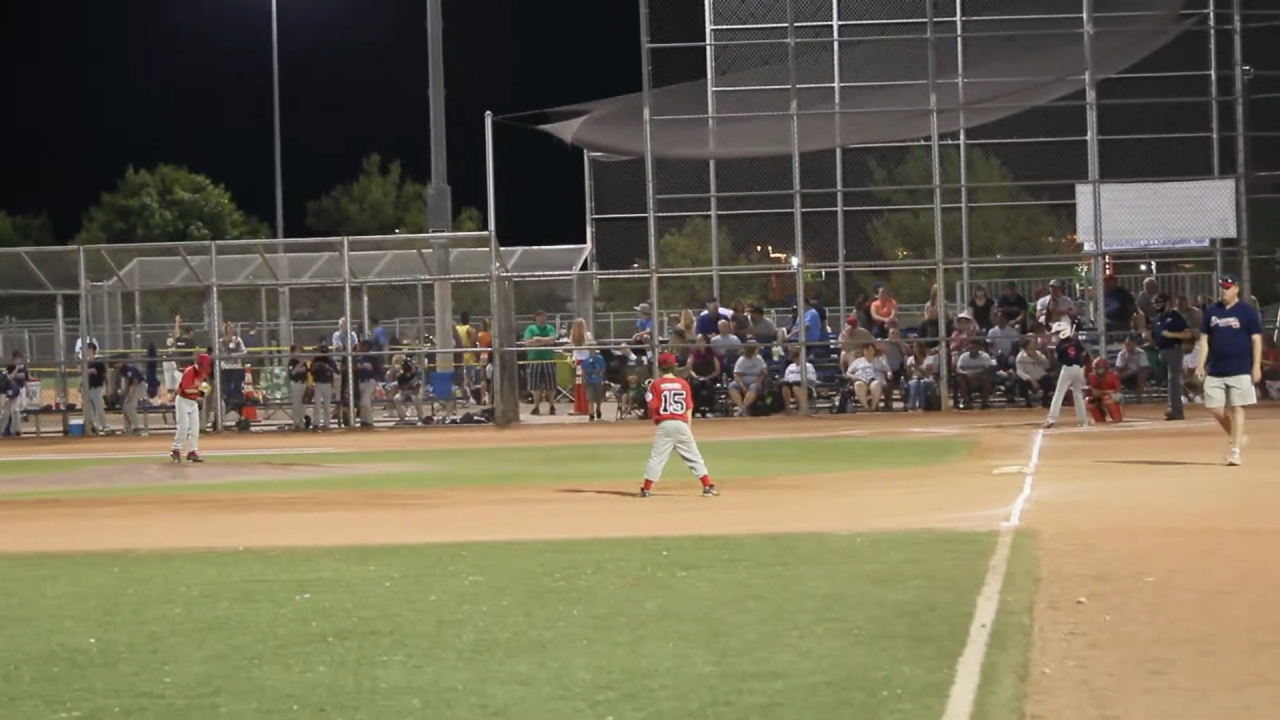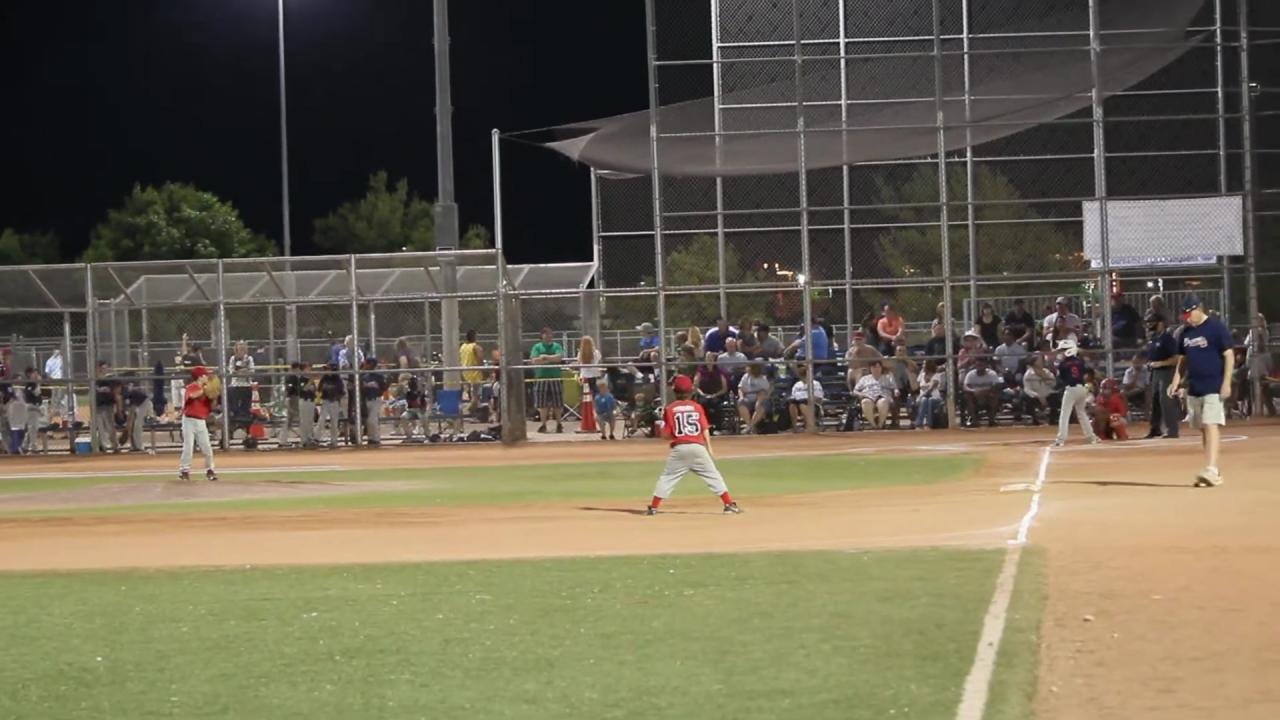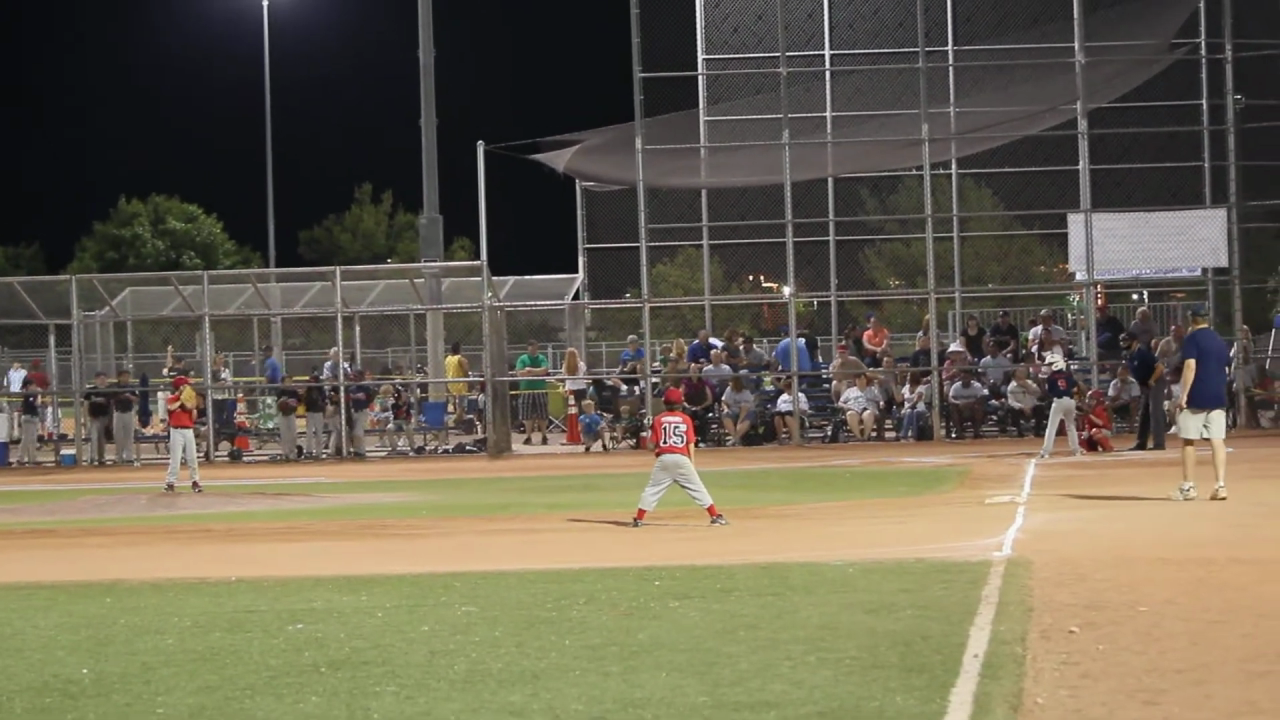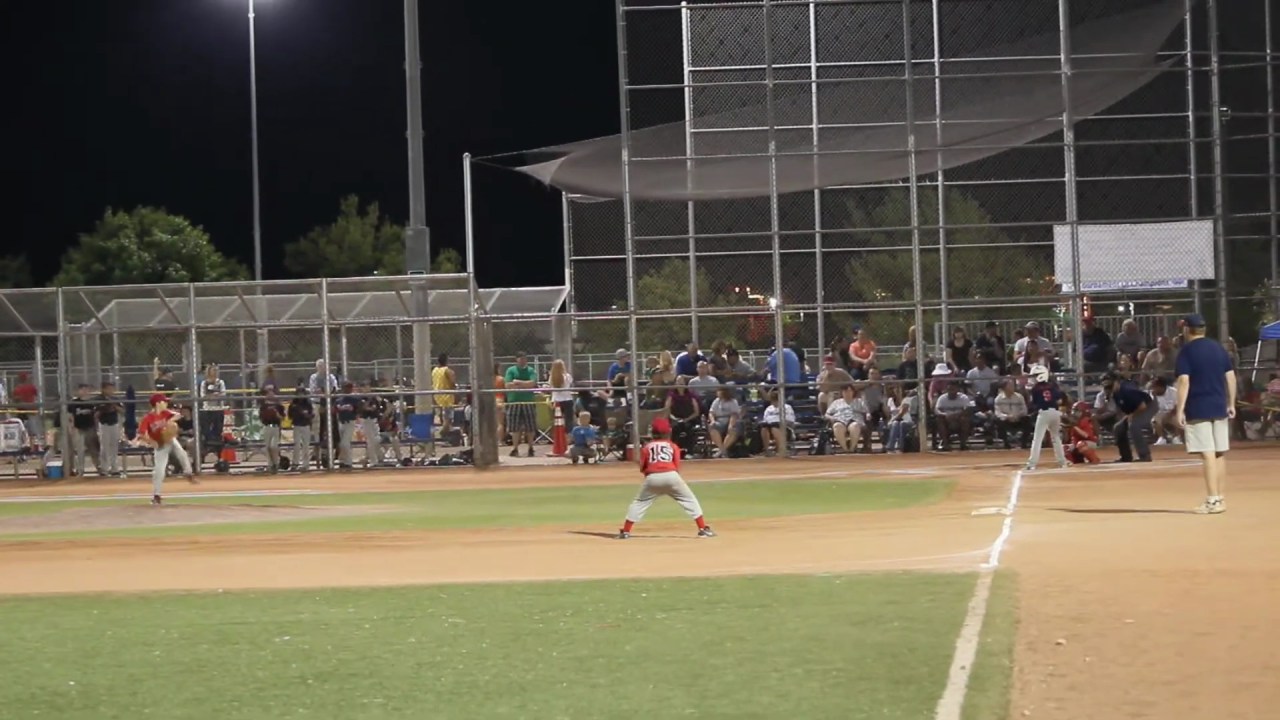
dt=1s
person 1, frame 1
left shoulder: (1248, 311)
right shoulder: (1211, 311)
left elbow: (1256, 339)
right elbow: (1204, 339)
left wrist: (1256, 366)
right wrist: (1201, 364)
left hip: (1240, 370)
right hip: (1215, 371)
left knee: (1237, 408)
right knee: (1216, 410)
left ankle: (1235, 451)
right ankle: (1235, 439)
person 1, frame 2
left shoulder: (1217, 327)
right shoulder: (1186, 332)
left elbow: (1229, 356)
right elbow: (1183, 360)
left wrist: (1226, 384)
right wrist: (1176, 382)
left hip: (1214, 388)
right hip: (1195, 389)
left knee: (1211, 425)
right knee: (1204, 430)
left ankle: (1211, 471)
right ankle: (1212, 474)
person 1, frame 3
left shoulder: (1192, 338)
right shoulder: (1220, 339)
left elbow: (1190, 367)
right elbow: (1225, 370)
left wrist: (1183, 394)
left hip: (1197, 396)
right hip: (1219, 397)
left knee: (1189, 440)
right knee: (1217, 440)
left ankle: (1188, 487)
right ankle: (1221, 486)
person 1, frame 4
left shoulder: (1186, 351)
right shoulder: (1218, 348)
left elbow: (1184, 381)
right elbow: (1231, 377)
left wrist: (1180, 410)
right wrist: (1231, 403)
left hip: (1198, 409)
right hip: (1219, 407)
left knee: (1208, 453)
right knee: (1219, 453)
left ankle: (1213, 500)
right ankle: (1219, 498)
